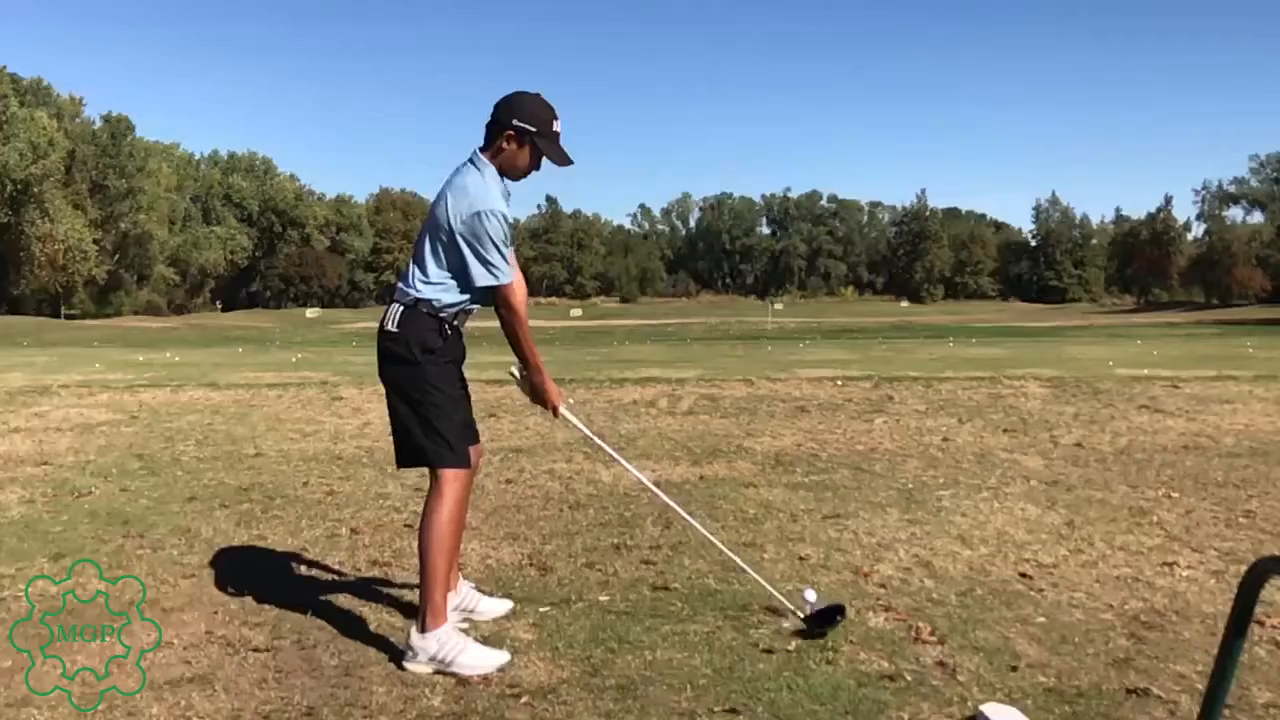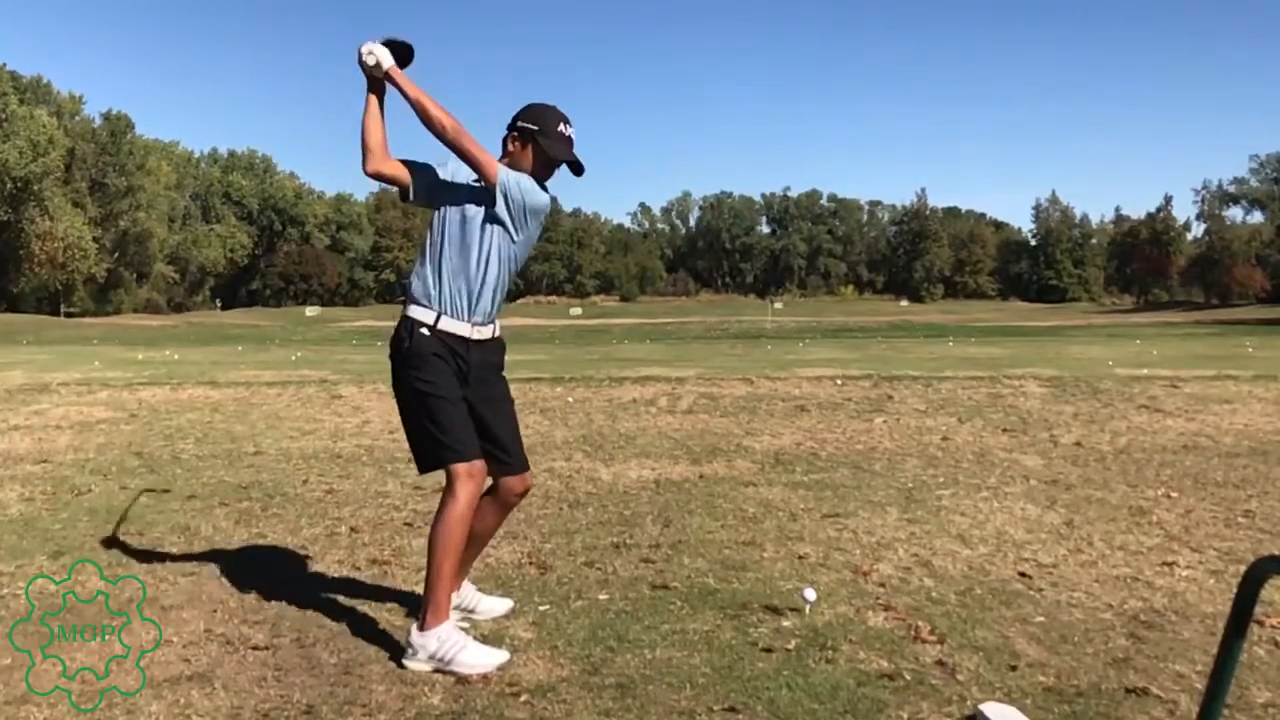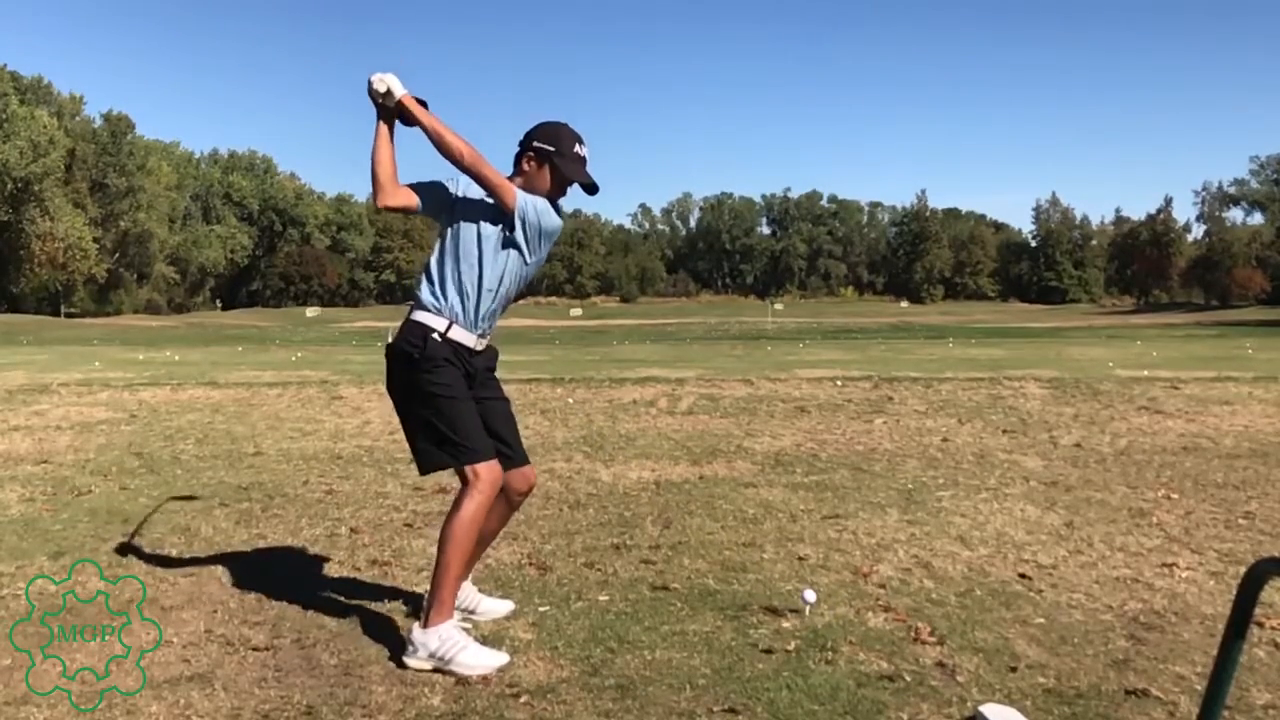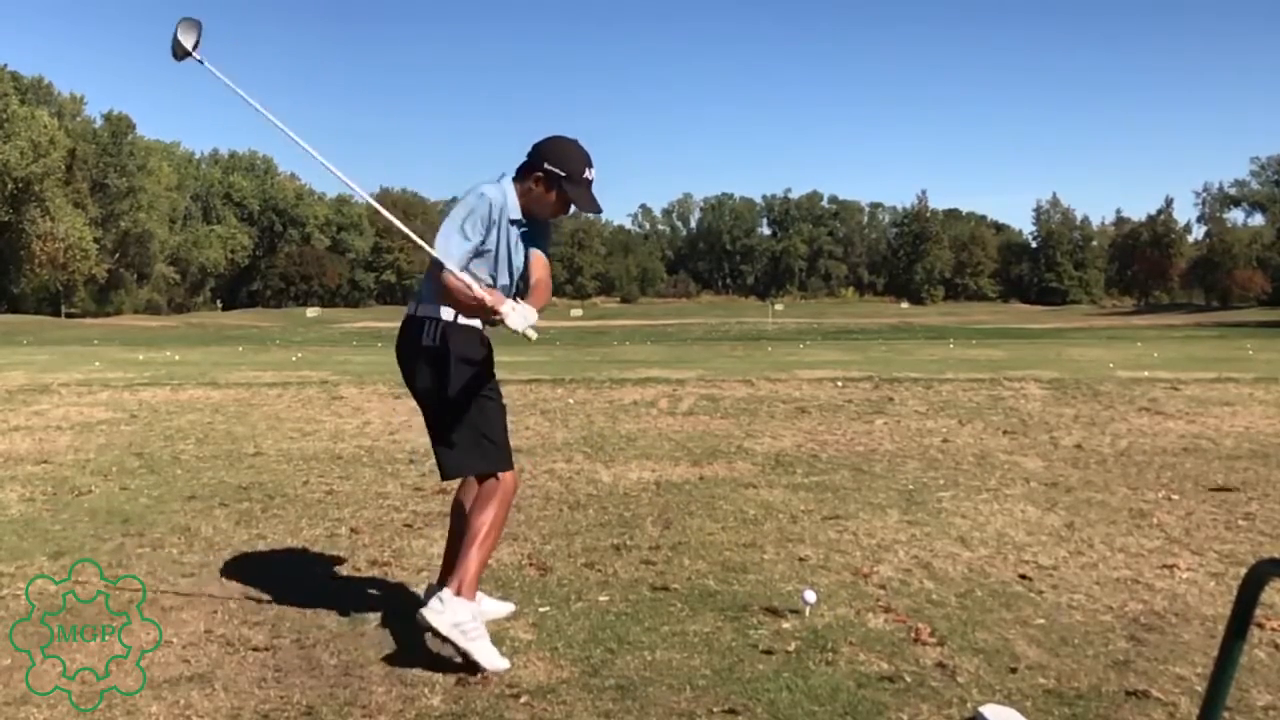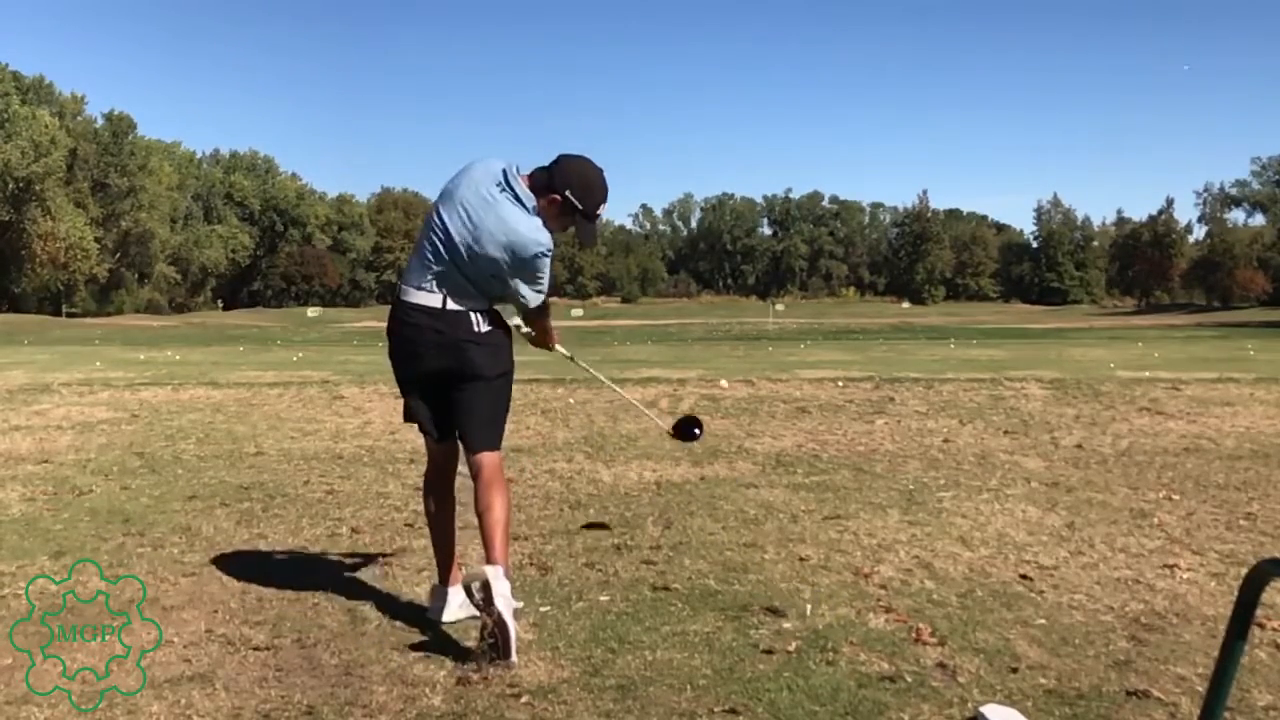
dt=1s
person 1, frame 1
left shoulder: (479, 180)
right shoulder: (482, 203)
left elbow: (513, 276)
right elbow: (506, 300)
left wrist: (530, 365)
right wrist: (537, 375)
left hip: (432, 335)
right hip: (420, 337)
left knee: (467, 458)
right knee: (451, 473)
left ankle: (450, 590)
right ankle: (431, 633)
person 1, frame 2
left shoulder: (535, 201)
right shoulder: (450, 179)
left elbow: (456, 137)
right elbow: (378, 165)
left wrist: (395, 74)
right wrist: (375, 85)
left hip: (480, 350)
right hip: (427, 343)
left knee: (513, 482)
right knee: (468, 475)
left ankle: (452, 588)
right ankle: (432, 631)
person 1, frame 3
left shoulder: (547, 222)
right shoulder: (463, 194)
left elbow: (471, 161)
right elbow: (387, 197)
left wrist: (408, 102)
right wrist: (385, 116)
left hip: (473, 356)
right hip: (427, 349)
left knee: (519, 480)
right knee: (484, 476)
left ankle: (453, 587)
right ankle: (433, 630)
person 1, frame 4
left shoulder: (536, 225)
right shoulder: (486, 201)
left elbow: (541, 280)
right elbow: (446, 281)
left wrist: (525, 307)
right wrist: (491, 303)
left hip: (453, 344)
right hip: (443, 341)
left knee: (486, 466)
right knee: (498, 478)
left ankle: (451, 586)
right ankle: (456, 603)
person 1, frame 5
left shoulder: (480, 171)
right shoulder: (532, 240)
right elbow: (534, 314)
left wrist: (536, 318)
right wrist: (546, 336)
left hip: (410, 325)
right hip: (470, 335)
left knee: (440, 457)
right knee: (486, 461)
left ankle: (448, 588)
right ankle: (496, 577)
